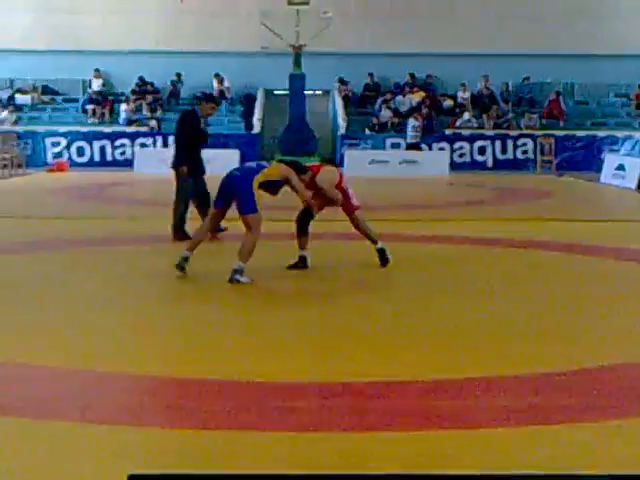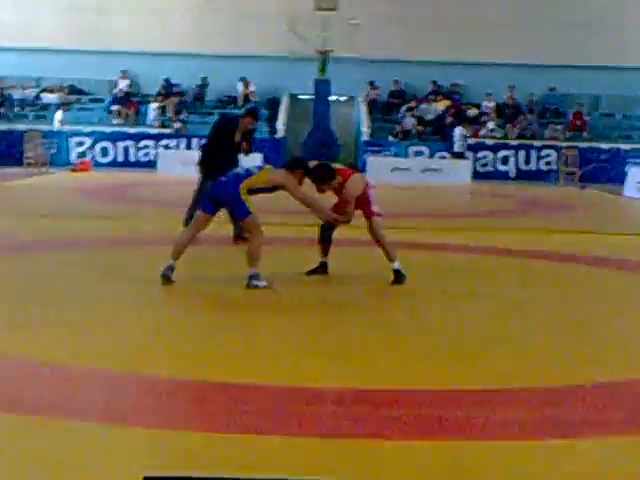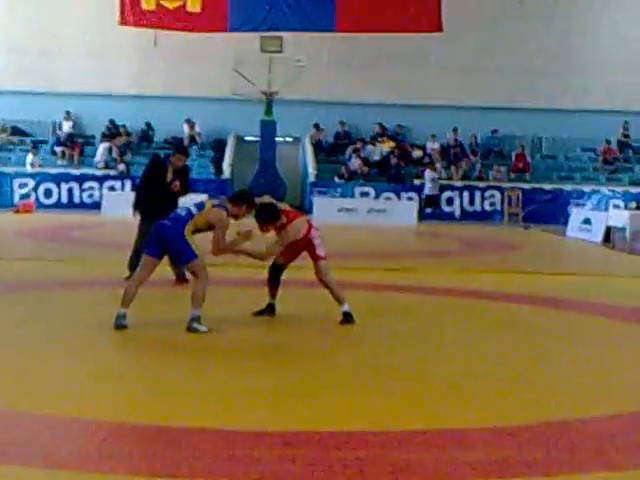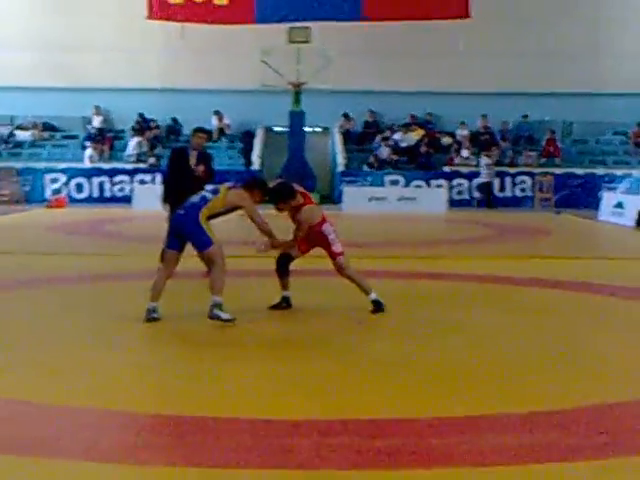
dt=0.7s
person 1, frame 1
left shoulder: (270, 167)
right shoulder: (290, 172)
left elbow: (272, 190)
right elbow: (305, 196)
right wrist: (312, 207)
left hip: (230, 177)
right hip: (245, 184)
left knee: (211, 222)
right knee: (254, 230)
left ankle: (185, 258)
right ankle: (237, 272)
person 1, frame 2
left shoulder: (273, 170)
right shoulder: (285, 178)
right elbow: (307, 200)
right wrist: (332, 215)
left hip: (218, 184)
right hip: (233, 191)
left knee: (193, 228)
right knee: (255, 233)
left ankle: (169, 267)
right ankle: (253, 277)
person 1, frame 3
left shoulder: (218, 203)
right shoulder: (222, 218)
right elbow: (216, 249)
right wrist: (238, 240)
left hip: (161, 227)
right hip: (177, 233)
left knee: (141, 274)
right knee: (201, 275)
left ankle: (121, 316)
right ankle: (194, 320)
person 1, frame 4
left shoulder: (229, 189)
right shoulder: (242, 196)
right elbow: (261, 223)
right wrist: (274, 240)
left hip: (179, 216)
right hip: (194, 219)
left knee: (167, 268)
right knee: (218, 262)
left ankle: (151, 310)
right ankle: (216, 307)
person 2, frame 1
left shoulder: (201, 119)
right shoulder: (187, 116)
right elbow: (179, 140)
left wrist: (204, 137)
right wrist: (181, 163)
left hip: (195, 163)
right hip: (185, 164)
left knee: (203, 196)
right knee: (183, 197)
right ankle: (178, 231)
person 2, frame 2
left shoulder: (250, 130)
right shoulder: (225, 122)
left elbow: (247, 148)
right elbow: (210, 142)
left wrist: (246, 148)
right wrist: (203, 163)
left hip: (230, 168)
right hip: (212, 167)
right knee: (200, 197)
left ankle: (239, 233)
right ankle: (189, 226)
person 2, frame 3
left shoulder: (184, 170)
right shoulder: (155, 163)
left elbow: (186, 189)
right elbow: (143, 183)
left wrist: (180, 188)
right wrist: (137, 204)
left hip: (169, 212)
right hip: (150, 210)
right knee: (141, 242)
left ankle: (180, 274)
right ankle: (133, 271)
person 2, frame 4
left shoulder: (206, 157)
right shoulder: (177, 152)
left elbow: (211, 178)
right elbow: (169, 175)
left wrist: (204, 173)
right wrist: (166, 197)
right hip: (177, 200)
left ankle: (209, 264)
person 3, frame 1
left shoulder: (320, 180)
right shoulder: (304, 173)
left elbow: (338, 200)
left hip: (339, 188)
right hip: (324, 190)
left knee: (358, 221)
right knee: (302, 219)
left ankle: (380, 248)
right ankle: (302, 259)
person 3, frame 2
left shoulder: (348, 189)
right shoulder: (330, 173)
left elbow: (348, 218)
right elbow: (314, 165)
left hip: (364, 196)
right hip: (346, 199)
left knee: (376, 234)
right knee: (326, 228)
left ankle: (397, 270)
right ankle: (323, 265)
person 3, frame 3
left shoulder: (288, 232)
right shoulder: (273, 207)
left elbow: (264, 256)
right elbow: (264, 199)
left wrist: (240, 250)
left hip: (310, 239)
right hip: (293, 239)
left knee: (323, 277)
right knee: (275, 269)
left ankle: (346, 312)
right ankle: (271, 306)
person 3, frame 4
left shoulder: (303, 215)
right shoulder: (294, 191)
left elbow: (295, 243)
right elbow: (280, 184)
left hip: (324, 234)
right hip: (308, 234)
left knee: (344, 270)
right knee: (282, 260)
left ankle: (375, 300)
right ankle: (285, 299)
